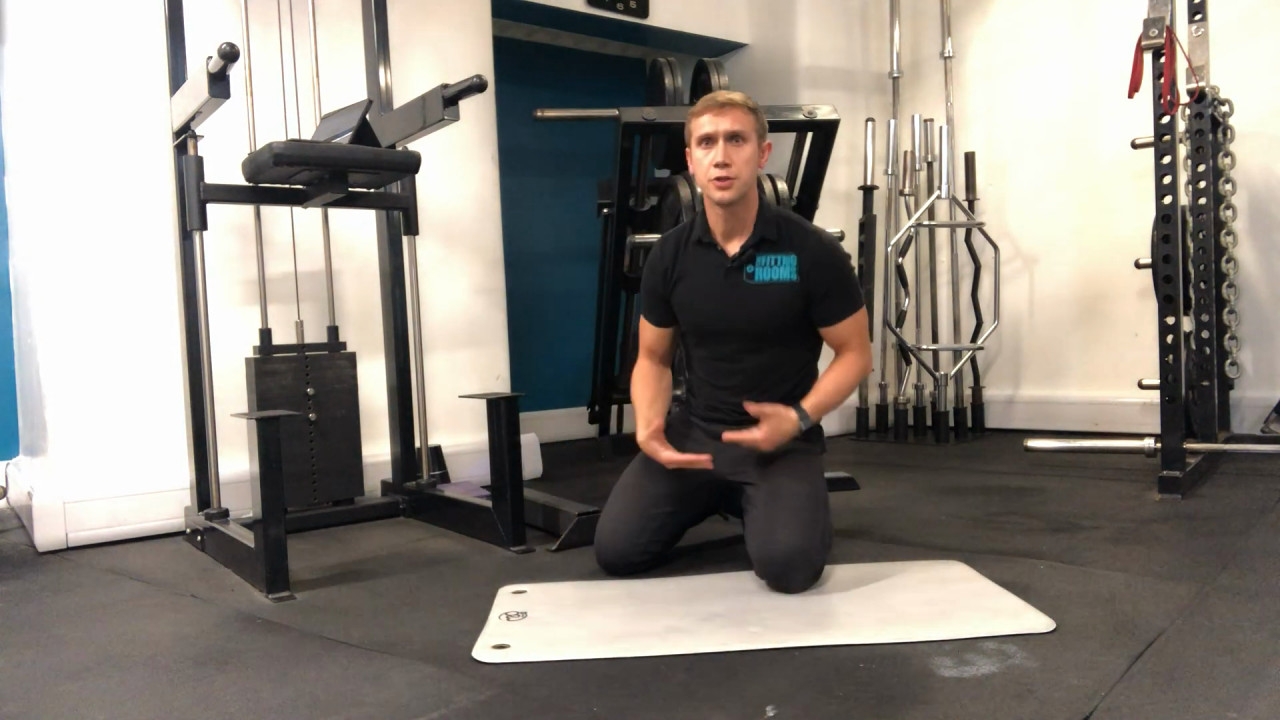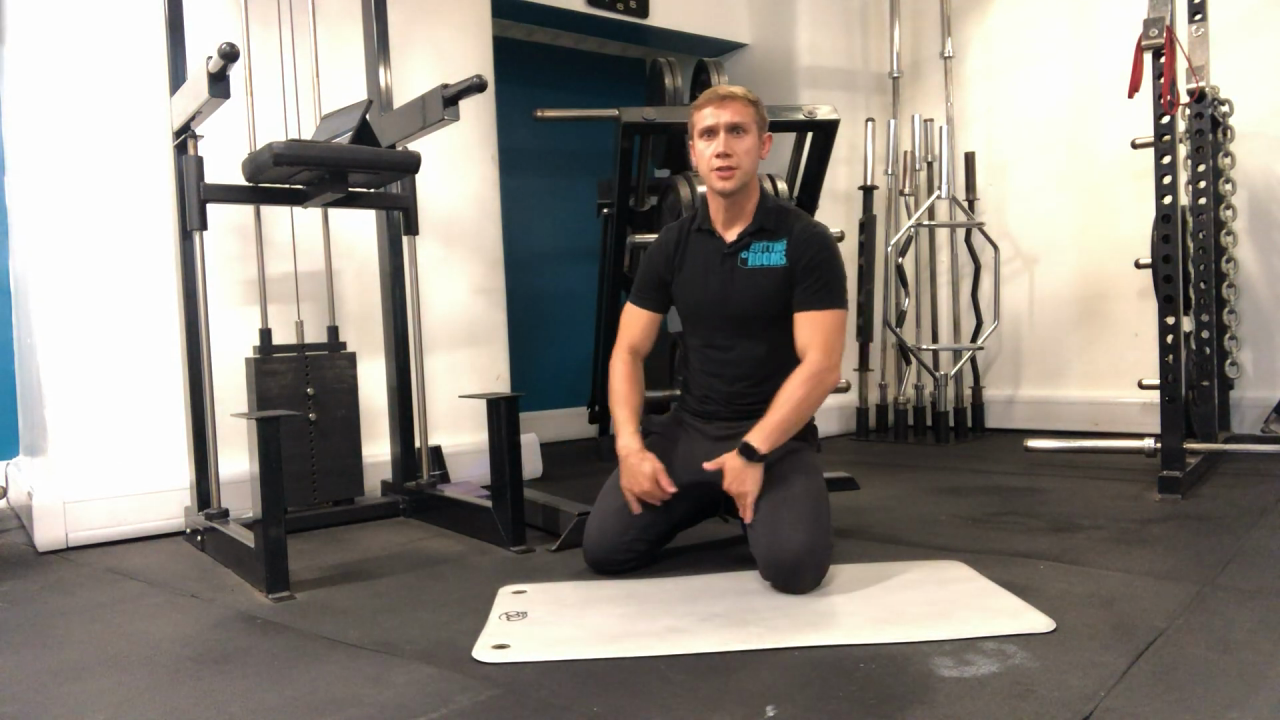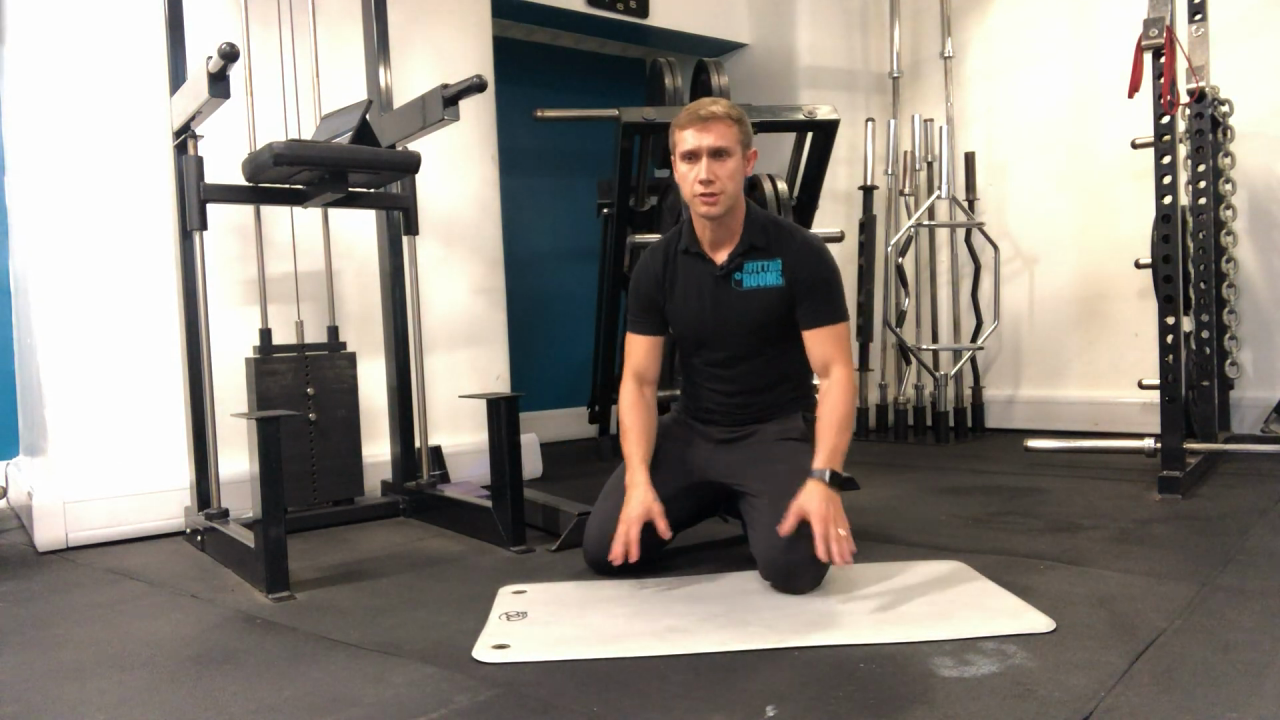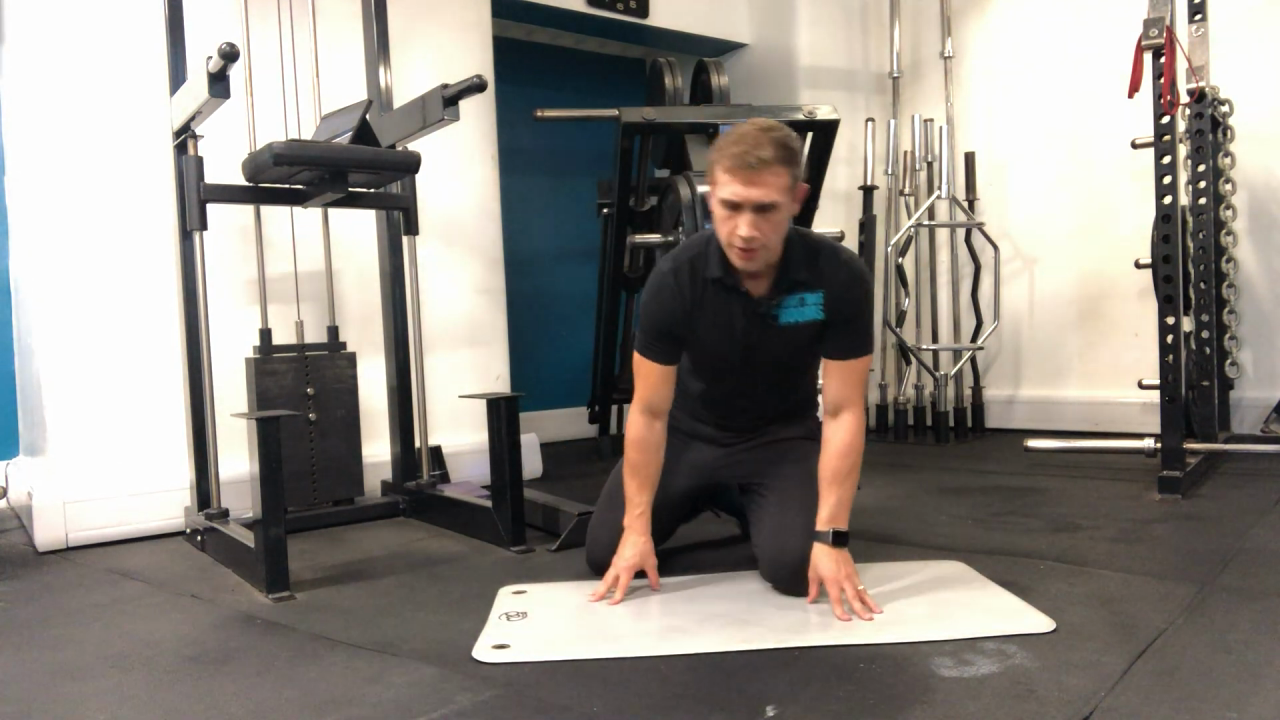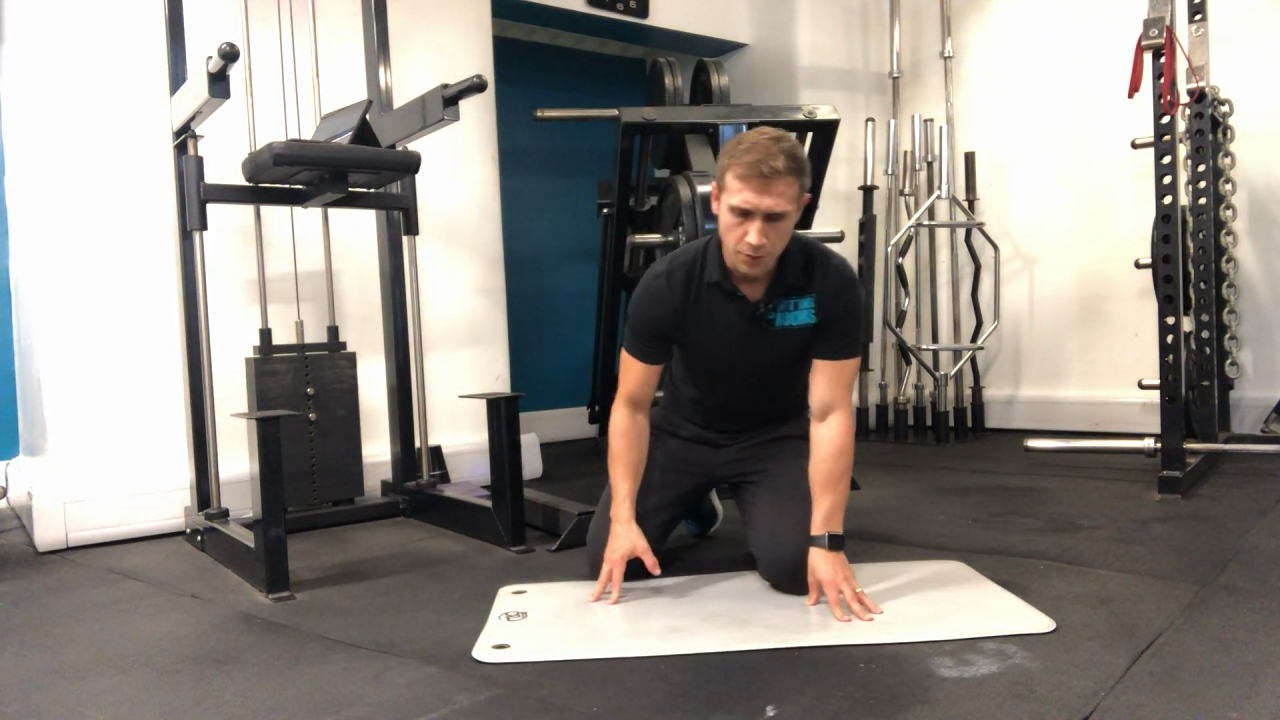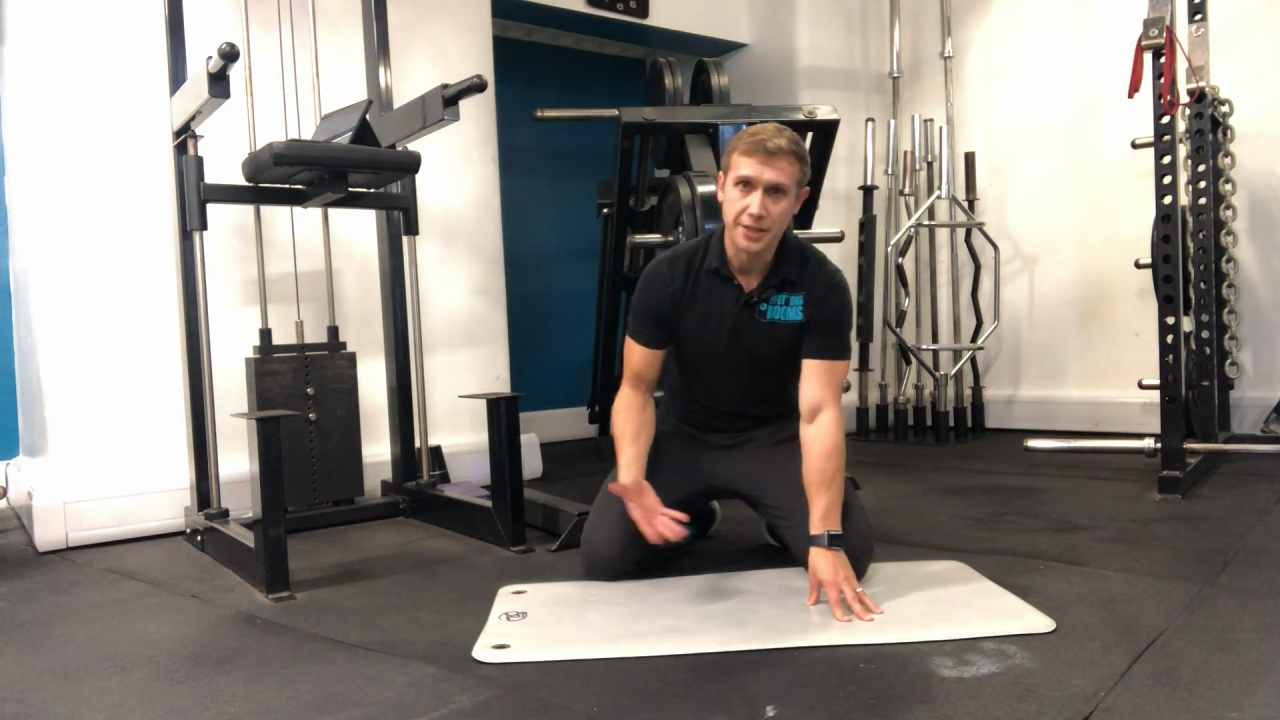
dt=0.5s
person 1, frame 1
left shoulder: (812, 252)
right shoulder: (670, 254)
left elbow: (855, 357)
right elbow: (653, 357)
left wrist: (798, 417)
right wrist: (646, 428)
left hip: (781, 437)
right hip: (696, 431)
left knee: (788, 564)
right knee: (617, 550)
left ankle: (779, 502)
right ankle: (714, 498)
person 1, frame 2
left shoulder: (806, 242)
right shoulder: (671, 245)
left elbow: (821, 367)
right elbow: (628, 352)
left wrist: (752, 452)
right wrist: (630, 444)
left hip: (777, 436)
right hip: (689, 428)
left knee: (794, 565)
right knee: (604, 549)
left ankle: (758, 505)
right ankle: (705, 502)
person 1, frame 3
left shoulder: (801, 255)
right shoulder: (655, 266)
left elbow: (834, 372)
right elbow: (639, 380)
left wrist: (823, 478)
right wrist: (638, 482)
left hip: (776, 433)
right hip: (691, 432)
left knee: (794, 565)
right knee: (605, 549)
left ankle: (753, 504)
right ankle: (716, 499)
person 1, frame 4
left shoulder: (840, 276)
right shoulder: (674, 279)
left elbow: (843, 411)
right elbow: (650, 412)
left wrist: (831, 538)
right wrist: (637, 529)
left hip: (782, 434)
right hip: (691, 431)
left knee: (793, 568)
right knee: (605, 554)
left ankle: (754, 503)
right ankle: (715, 495)
person 1, frame 5
left shoulder: (832, 282)
right shoulder: (667, 283)
left elbow: (830, 414)
right elbow: (632, 406)
left wrist: (826, 540)
right wrist: (622, 518)
left hip: (775, 437)
right hip: (683, 434)
left knee: (791, 567)
right knee: (611, 558)
left ankle: (751, 506)
right ankle: (696, 502)
person 1, frame 6
left shoulder: (822, 285)
right shoulder: (669, 274)
left elbow: (819, 412)
right elbow: (636, 388)
left wrist: (825, 538)
right wrist: (631, 477)
left hip: (773, 437)
right hip: (683, 435)
left knee: (851, 553)
right knee: (605, 557)
left ankle: (776, 514)
right ankle: (693, 507)
